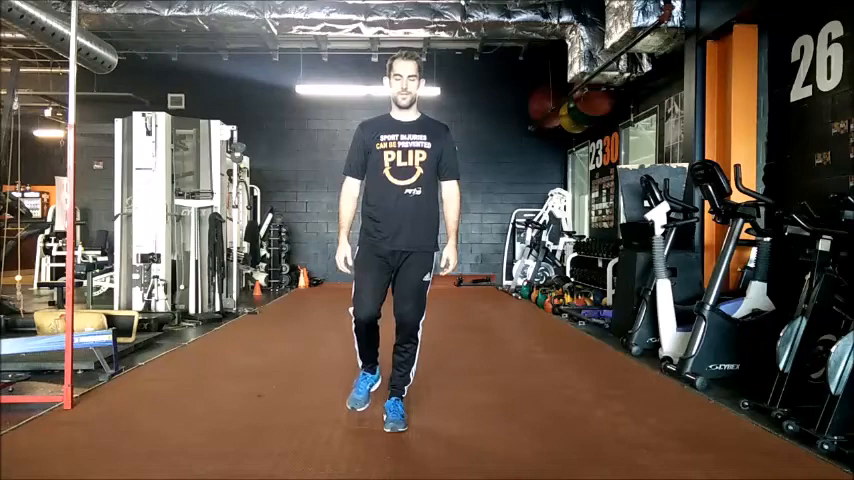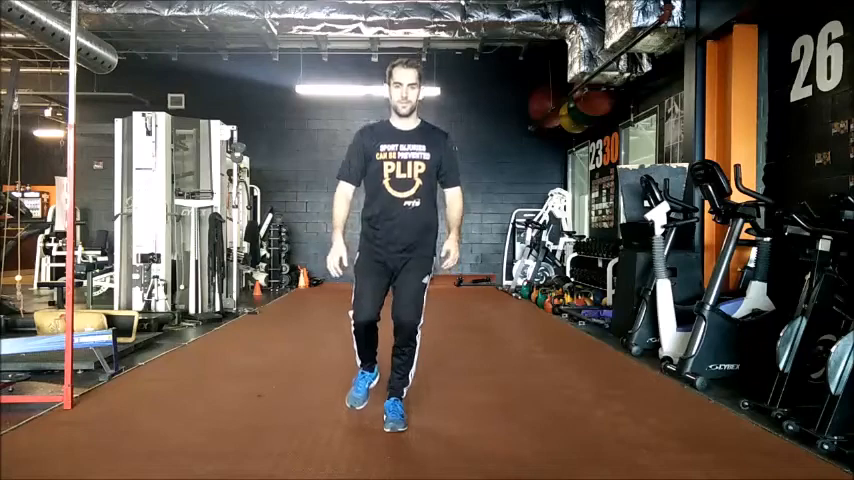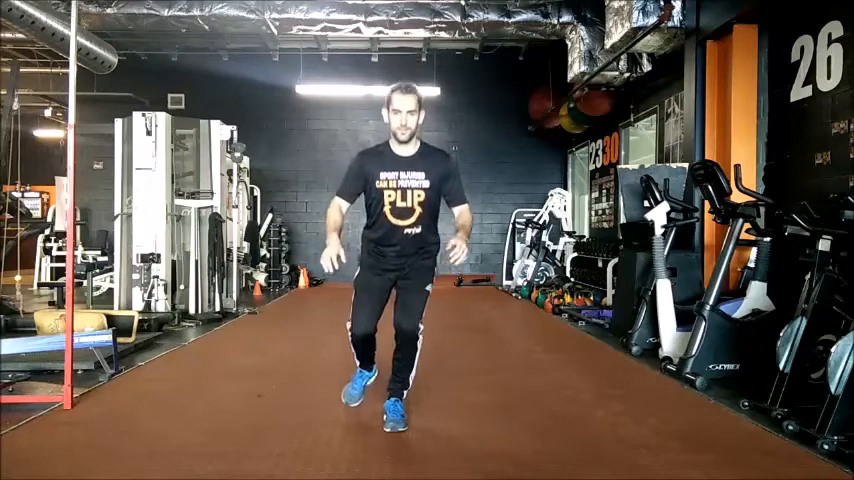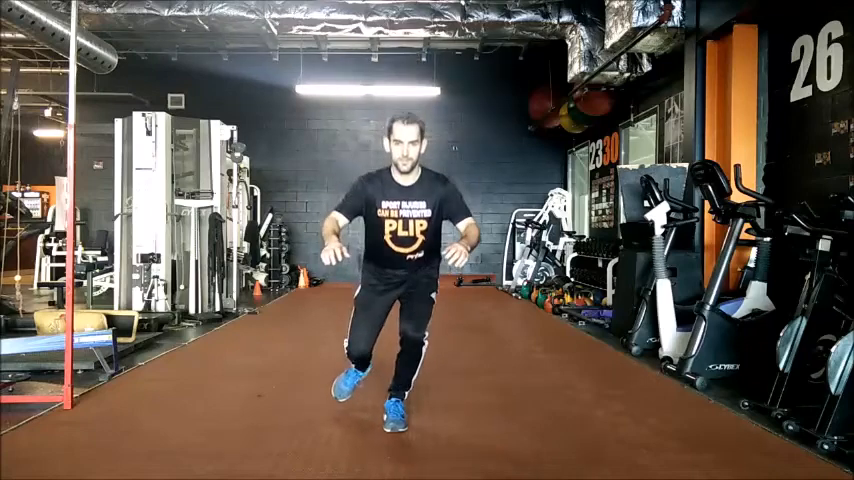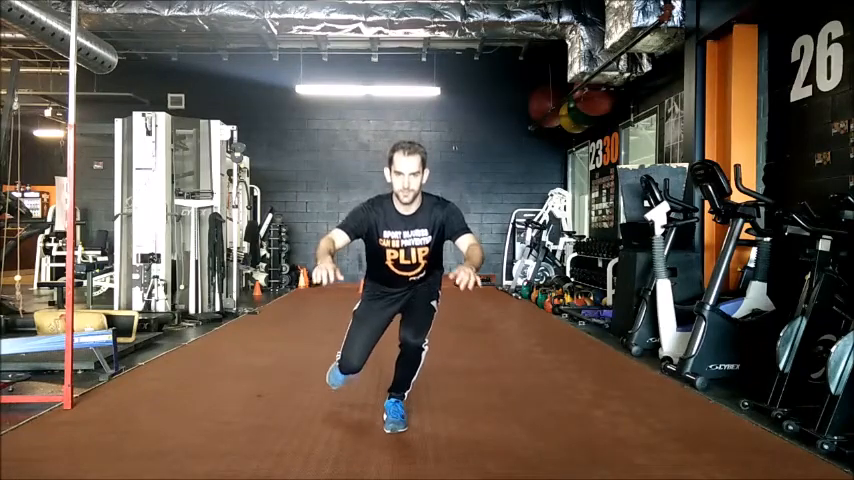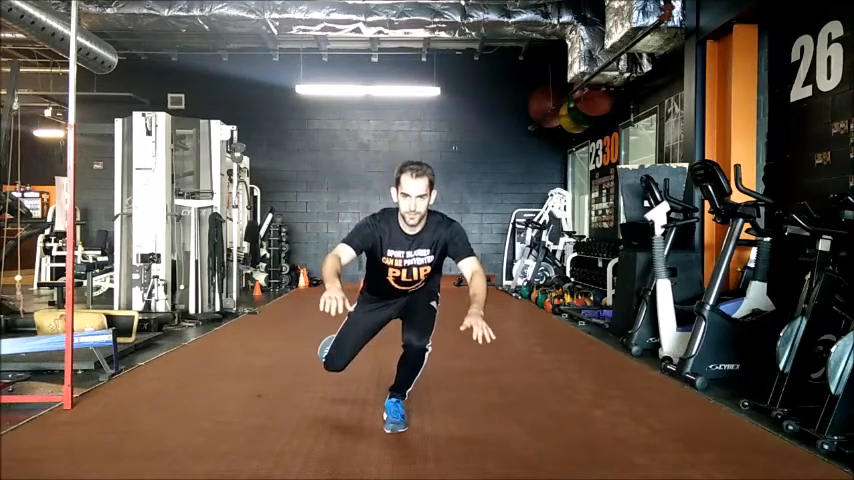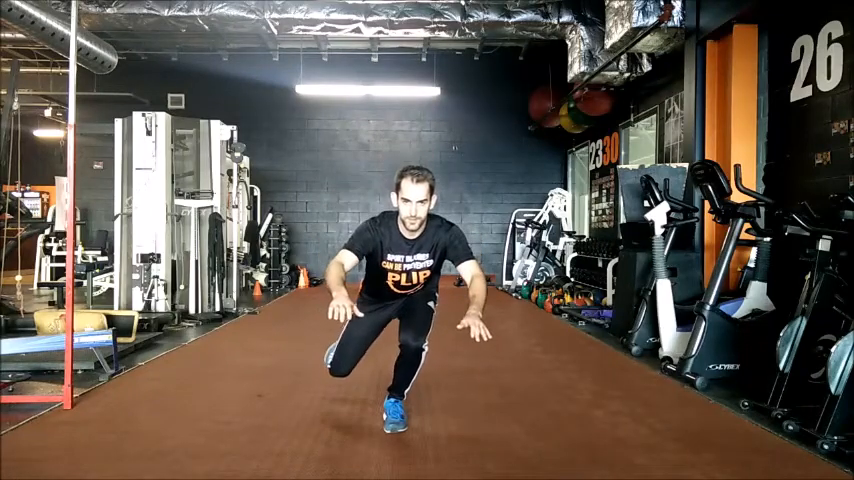
dt=0.4s
person 1, frame 1
left shoulder: (438, 133)
right shoulder: (368, 131)
left elbow: (450, 190)
right elbow: (351, 187)
left wrist: (452, 242)
right wrist: (343, 238)
left hip: (419, 246)
right hip: (373, 245)
left knee: (409, 323)
right knee: (364, 314)
left ankle: (396, 398)
right ankle: (368, 372)
person 1, frame 2
left shoulder: (438, 140)
right shoulder: (367, 137)
left elbow: (453, 192)
right elbow: (345, 190)
left wrist: (453, 235)
right wrist: (337, 239)
left hip: (418, 250)
right hip: (374, 248)
left knee: (408, 323)
right knee: (363, 317)
left ankle: (395, 398)
right ankle: (367, 371)
person 1, frame 3
left shoulder: (440, 162)
right shoulder: (367, 160)
left elbow: (462, 210)
right elbow: (338, 205)
left wrist: (461, 235)
right wrist: (333, 238)
left hip: (419, 260)
right hip: (375, 259)
left knee: (408, 328)
right knee: (360, 328)
left ankle: (395, 398)
right ankle: (365, 370)
person 1, frame 4
left shoulder: (441, 188)
right shoulder: (368, 185)
left elbow: (471, 227)
right elbow: (334, 219)
left wrist: (464, 244)
right wrist: (332, 239)
left hip: (421, 275)
right hip: (378, 275)
left knee: (413, 335)
right knee: (357, 347)
left ankle: (396, 399)
right ankle: (360, 368)
person 1, frame 5
left shoulder: (443, 211)
right shoulder: (371, 211)
left elbow: (472, 246)
right elbow: (333, 238)
left wrist: (469, 266)
right wrist: (325, 259)
left hip: (423, 288)
right hip: (379, 289)
left knee: (413, 341)
right knee: (351, 364)
left ankle: (395, 400)
right ankle: (346, 364)
person 1, frame 6
left shoulder: (447, 230)
right shoulder: (375, 225)
left elbow: (474, 271)
right elbow: (336, 256)
left wrist: (475, 310)
right wrist: (333, 285)
left hip: (421, 295)
right hip: (377, 297)
left knee: (416, 343)
right knee: (334, 363)
left ankle: (396, 400)
right ankle: (335, 343)
person 1, frame 7
left shoulder: (446, 233)
right shoulder: (374, 229)
left elbow: (474, 275)
right elbow: (338, 263)
left wrist: (474, 311)
right wrist: (339, 294)
left hip: (419, 296)
right hip: (375, 298)
left knee: (413, 343)
right knee: (338, 368)
left ankle: (395, 400)
right ankle: (341, 347)
